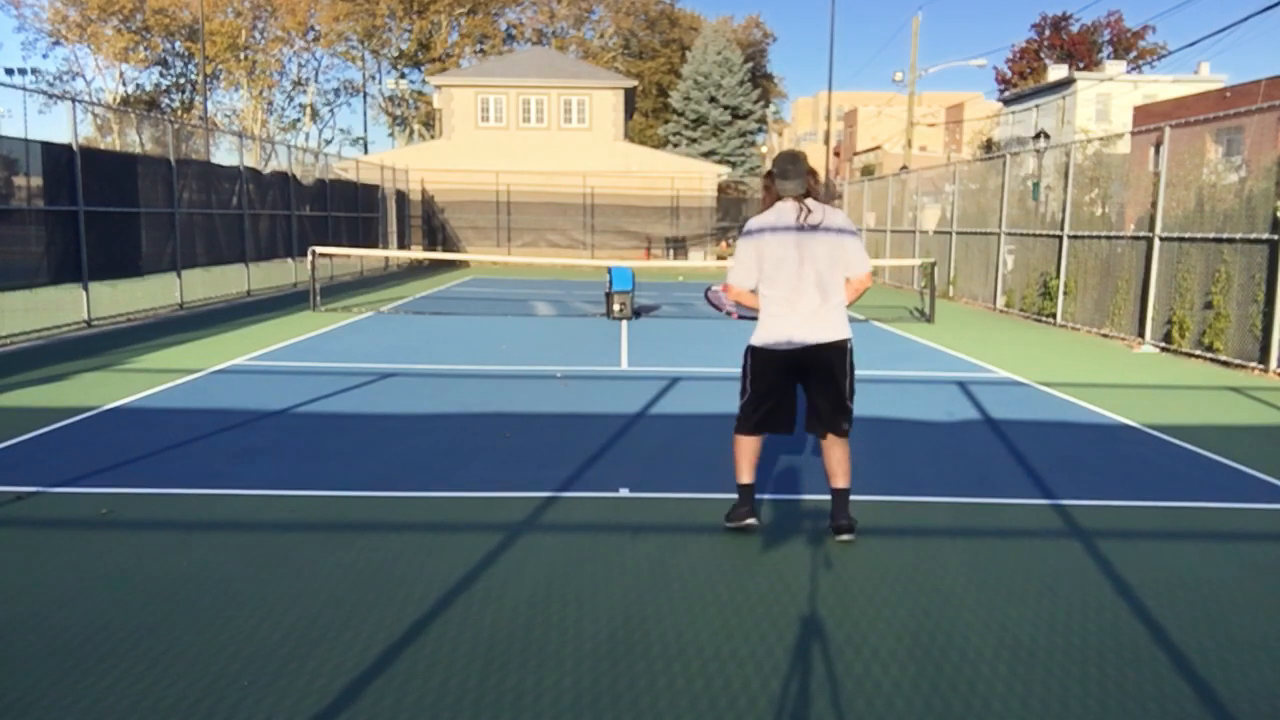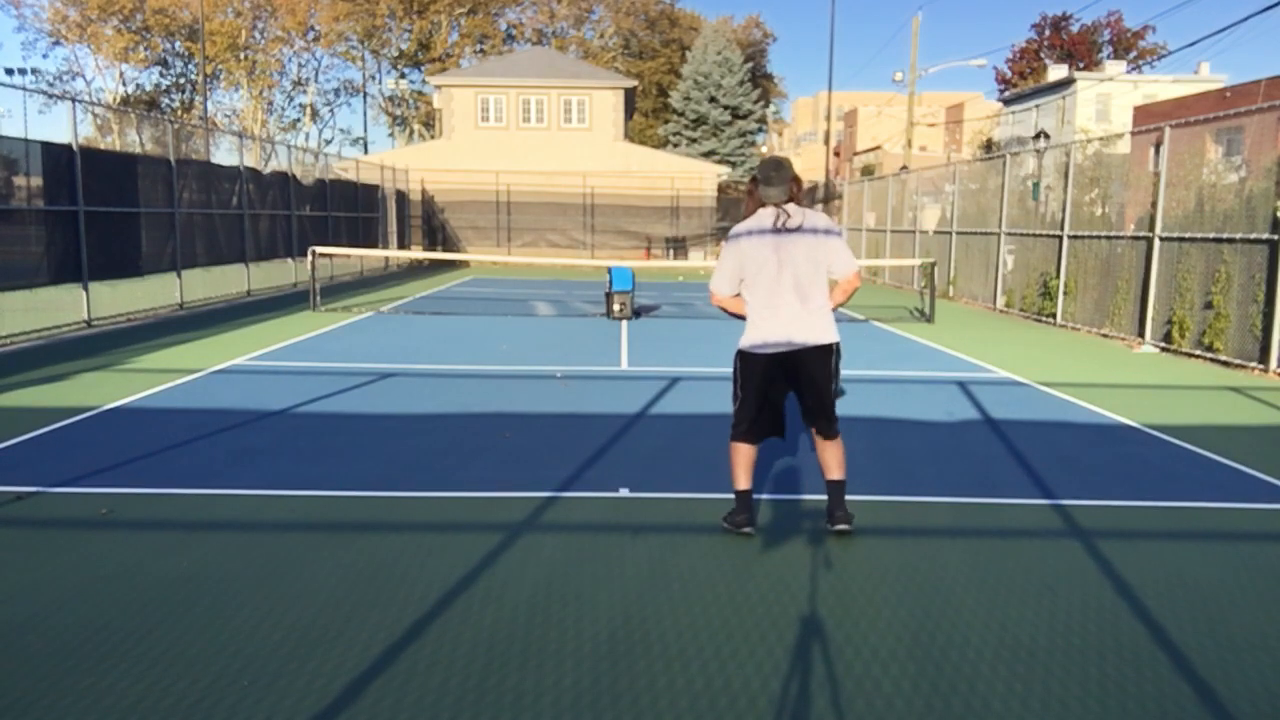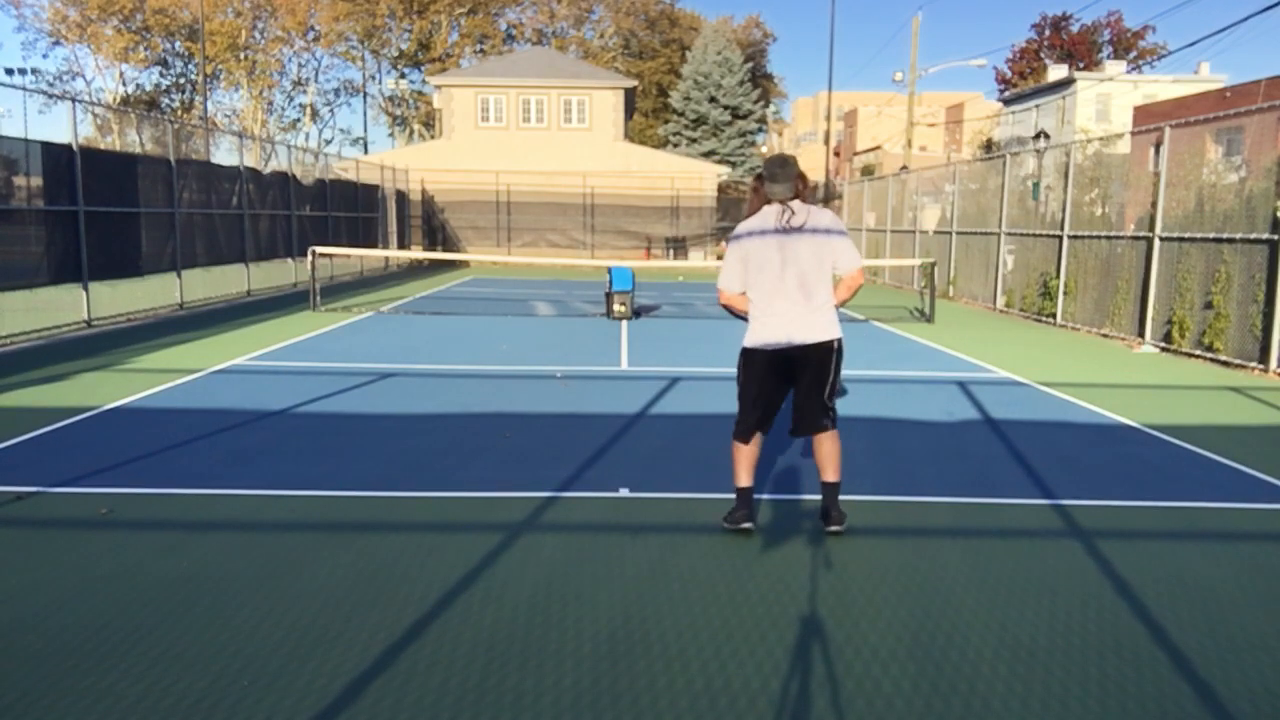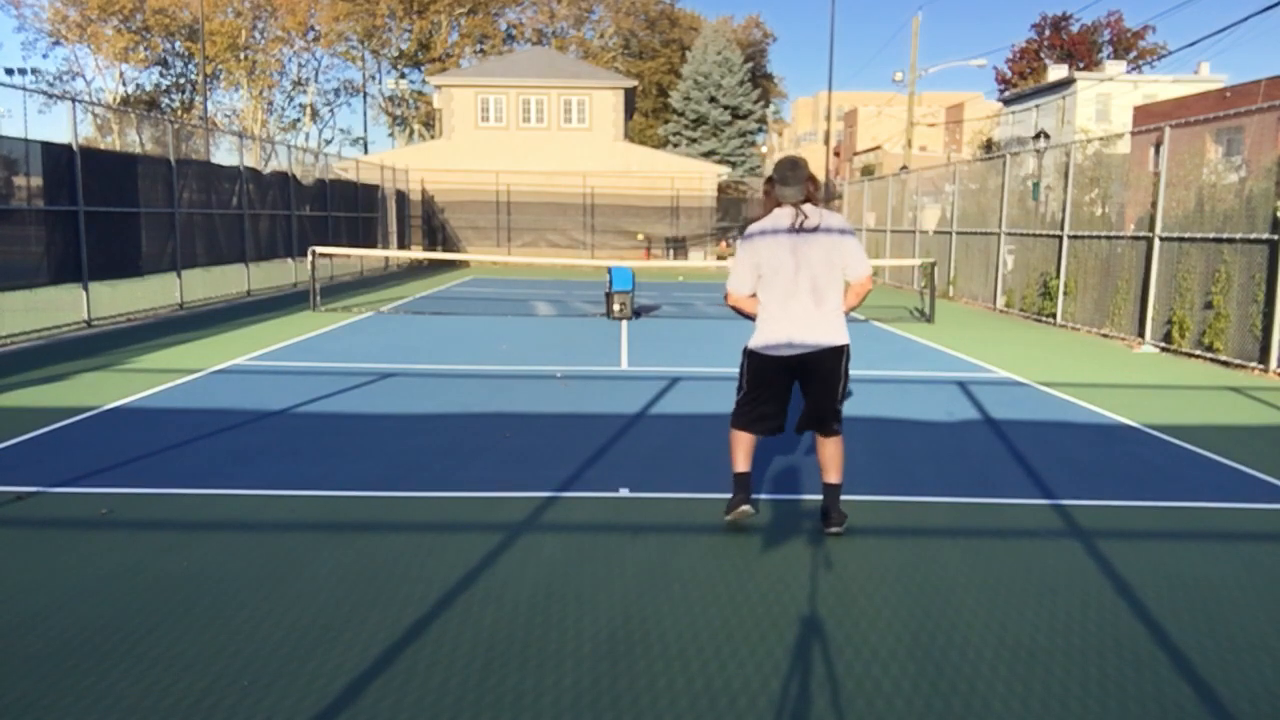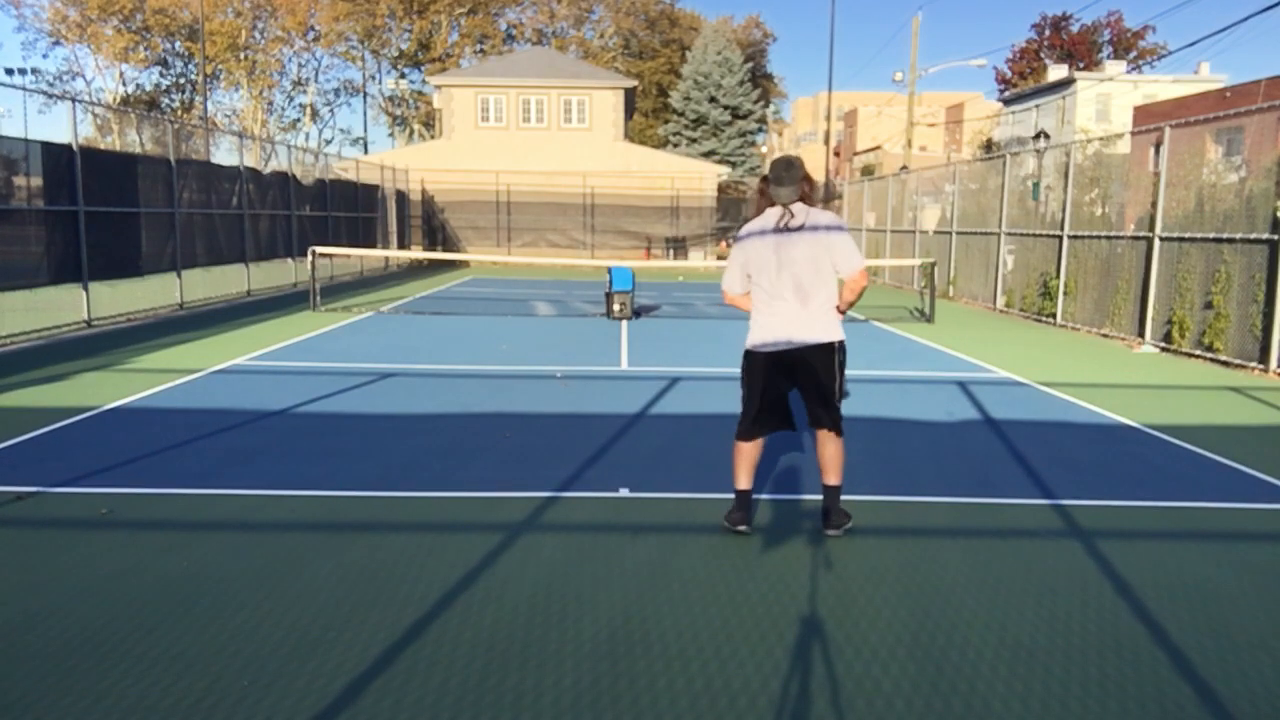
dt=0.2s
person 1, frame 1
left shoulder: (758, 226)
right shoulder: (838, 221)
left elbow: (734, 290)
right elbow: (863, 278)
left hip: (773, 343)
right hip: (830, 340)
left knee: (750, 423)
right knee: (833, 428)
left ankle: (745, 502)
right ankle: (841, 516)
person 1, frame 2
left shoulder: (741, 233)
right shoulder: (821, 224)
left elbow: (719, 296)
right elbow: (851, 279)
left hip: (760, 347)
right hip: (817, 343)
left knee: (746, 429)
right knee: (826, 426)
left ankle: (743, 510)
right ankle: (838, 507)
person 1, frame 3
left shoulder: (746, 231)
right shoulder: (826, 221)
left elbow: (727, 295)
right elbow: (854, 276)
right wrist: (827, 304)
left hip: (764, 345)
right hip: (820, 340)
left knee: (749, 427)
right knee: (822, 423)
left ankle: (744, 507)
right ankle: (831, 508)
person 1, frame 4
left shoulder: (757, 233)
right shoulder: (836, 225)
left elbow: (736, 297)
right elbow: (864, 283)
left hip: (769, 347)
right hip: (827, 344)
left knee: (746, 420)
right knee: (827, 426)
left ankle: (741, 493)
right ankle: (832, 509)
person 1, frame 5
left shoulder: (750, 233)
right shoulder: (828, 223)
left elbow: (732, 293)
right elbow: (858, 278)
right wrist: (838, 307)
left hip: (764, 346)
right hip: (820, 342)
left knee: (751, 429)
right knee: (827, 425)
left ankle: (741, 509)
right ankle: (832, 509)
